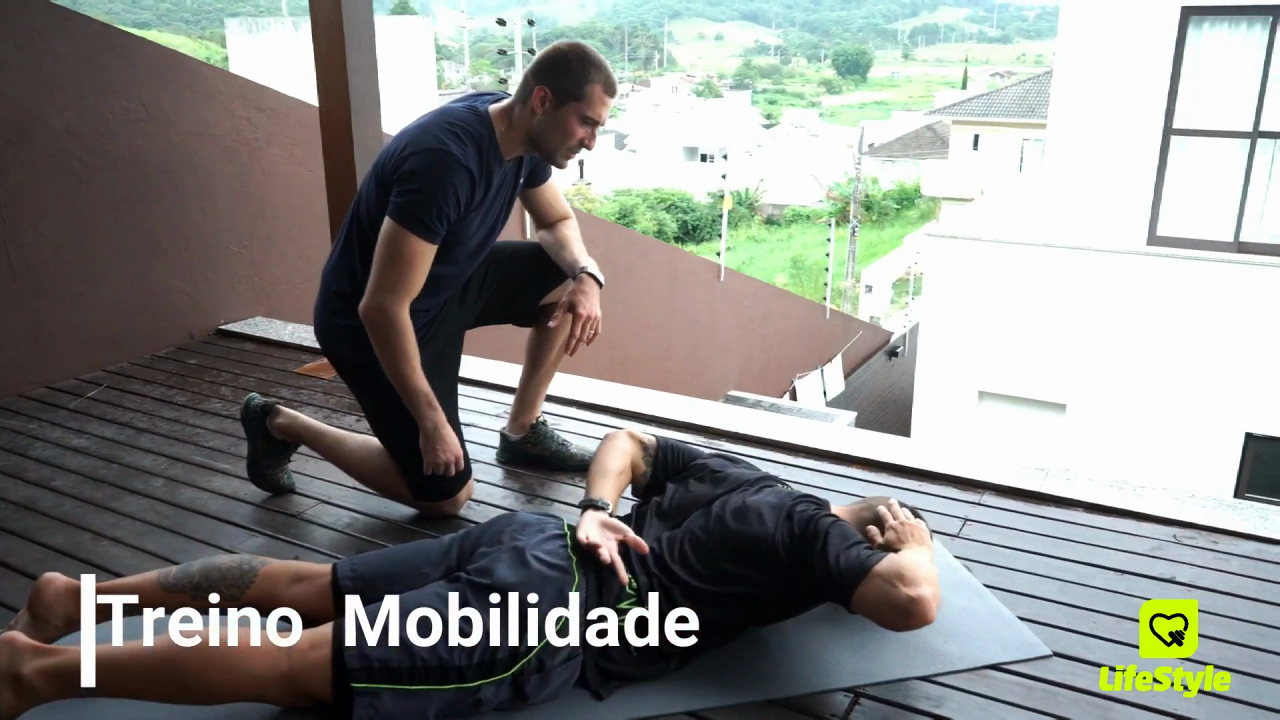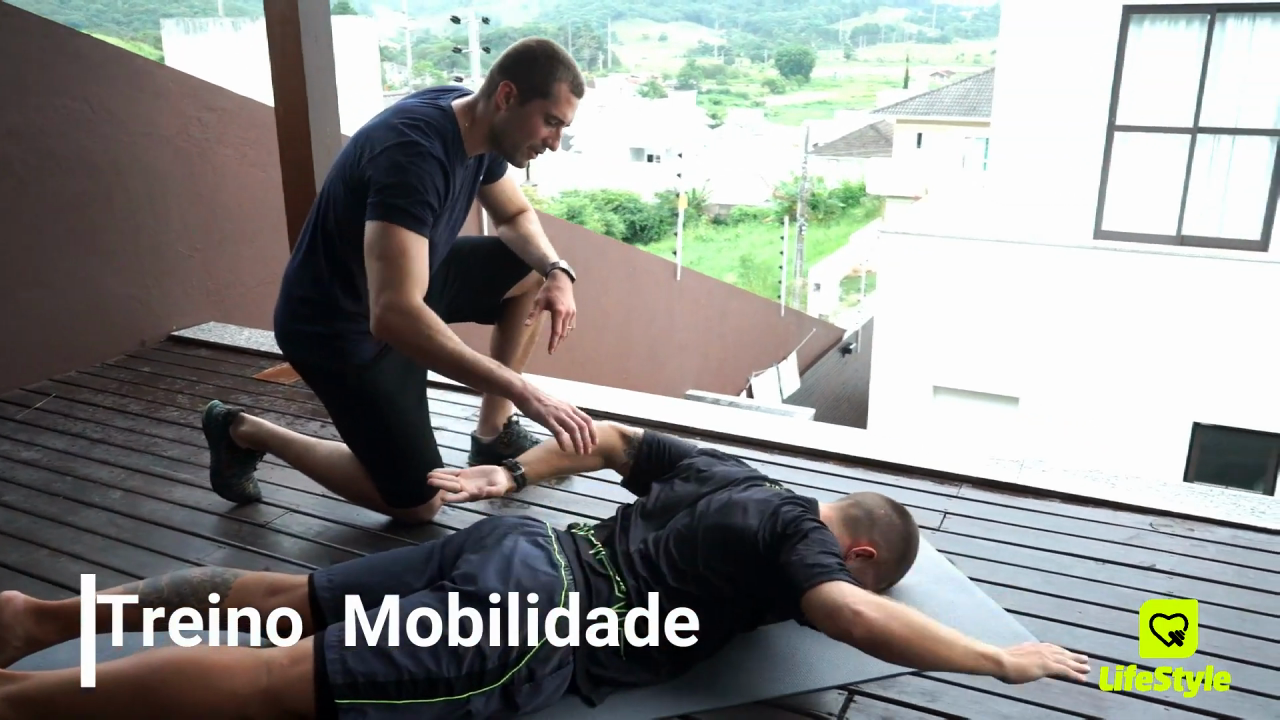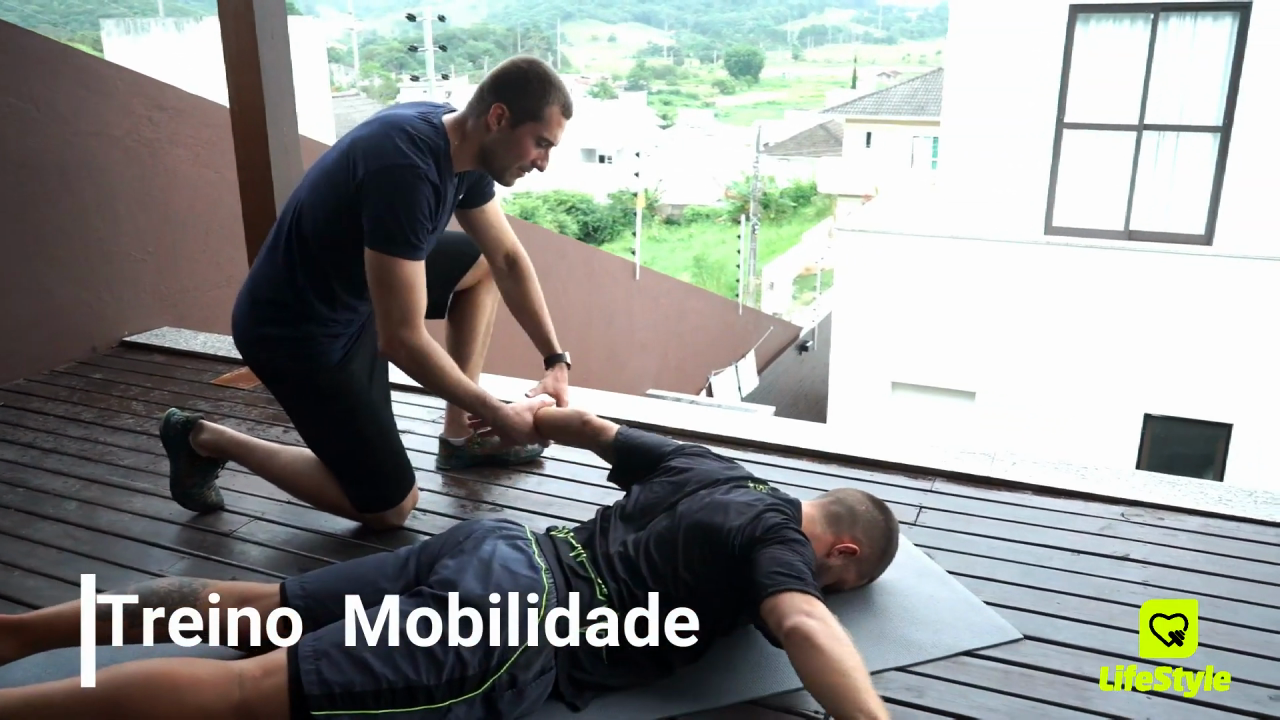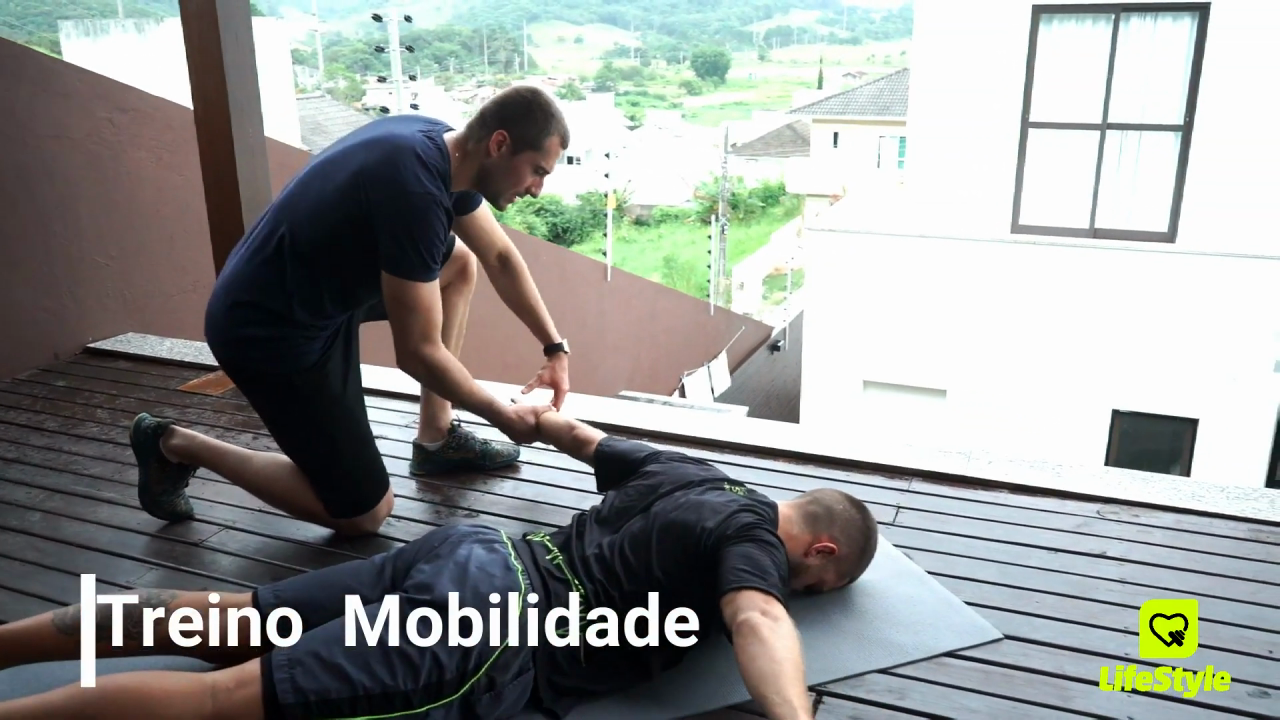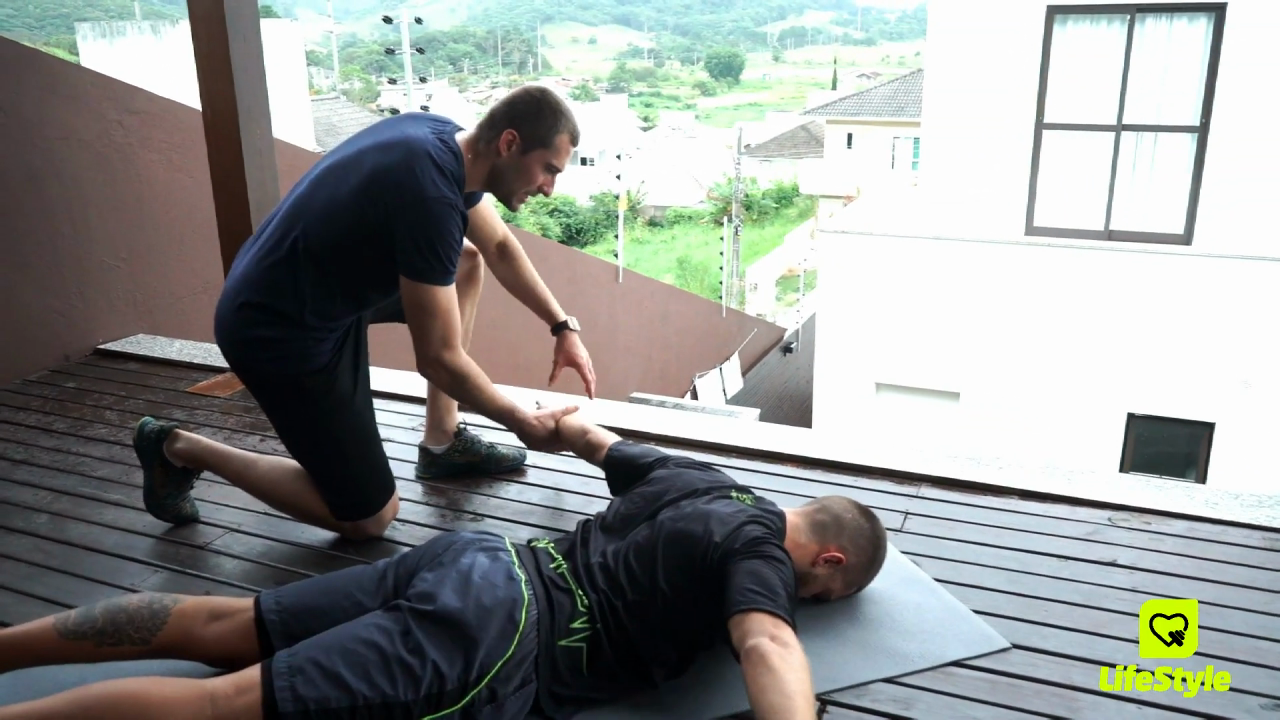
dt=0.4s
person 1, frame 1
left shoulder: (745, 474)
right shoulder: (817, 533)
left elbow: (625, 439)
right elbow: (909, 601)
left wrist: (596, 510)
right wrist: (915, 544)
left hip: (523, 543)
right hip: (538, 624)
left knee: (301, 593)
left ankle: (80, 595)
person 1, frame 2
left shoulder: (732, 475)
right shoulder: (798, 533)
left elbow: (606, 436)
right elbow: (858, 620)
left wrist: (510, 473)
left hip: (510, 547)
right hip: (530, 628)
left knee: (272, 599)
person 1, frame 3
left shoulder: (710, 469)
right shoulder: (780, 542)
left elbow: (587, 421)
right elbow: (807, 628)
left wrist: (513, 418)
left hip: (489, 551)
right hip: (507, 635)
left knee: (248, 613)
person 1, frame 4
left shoulder: (689, 471)
right shoulder: (756, 538)
left elbow: (583, 435)
right elbow: (756, 621)
left wrist: (533, 418)
left hip: (465, 555)
right hip: (486, 639)
left knee: (216, 624)
person 1, frame 5
left shoulder: (699, 479)
right shoulder: (763, 553)
left elbow: (593, 437)
right elbow: (768, 648)
left wrist: (558, 421)
left hip: (469, 563)
right hip: (485, 645)
left knee: (216, 627)
person 2, frame 1
left shoulder: (521, 132)
right shoulder: (445, 161)
left elbow: (558, 222)
right elbow: (381, 307)
left wrist: (586, 275)
right wrist: (432, 422)
right hip: (370, 323)
left knee: (574, 278)
right knee: (447, 495)
left ankle: (522, 432)
right ankle: (282, 425)
person 2, frame 2
left shoulder: (478, 123)
right shoulder: (413, 156)
left elbow: (515, 215)
right elbow: (393, 316)
left wrist: (557, 269)
right wrist: (524, 393)
right hip: (334, 325)
left knee: (535, 272)
right knee: (419, 502)
left ankle: (493, 433)
right ankle: (244, 433)
person 2, frame 3
left shoulder: (459, 141)
right shoulder: (407, 171)
left elbow: (508, 258)
right elbow: (402, 340)
left wrist: (555, 360)
right wrist: (498, 416)
right hip: (297, 331)
left knee: (484, 264)
right knee: (390, 507)
left ankle: (459, 437)
right ankle: (206, 441)
person 2, frame 4
left shoulder: (443, 148)
right shoulder: (416, 192)
left elbow: (500, 257)
right elbow: (418, 353)
left wrist: (554, 348)
right wrist: (504, 417)
right hip: (267, 331)
left knee: (459, 262)
right knee: (365, 513)
left ankle: (436, 440)
right ankle: (178, 447)
person 2, frame 5
left shoulder: (445, 140)
right shoulder: (430, 197)
left elbow: (498, 246)
right elbow: (439, 359)
left wrist: (563, 326)
right wrist: (523, 422)
right hip: (276, 331)
left knee: (467, 261)
right knee: (369, 517)
left ankle: (442, 443)
right ankle: (180, 450)
